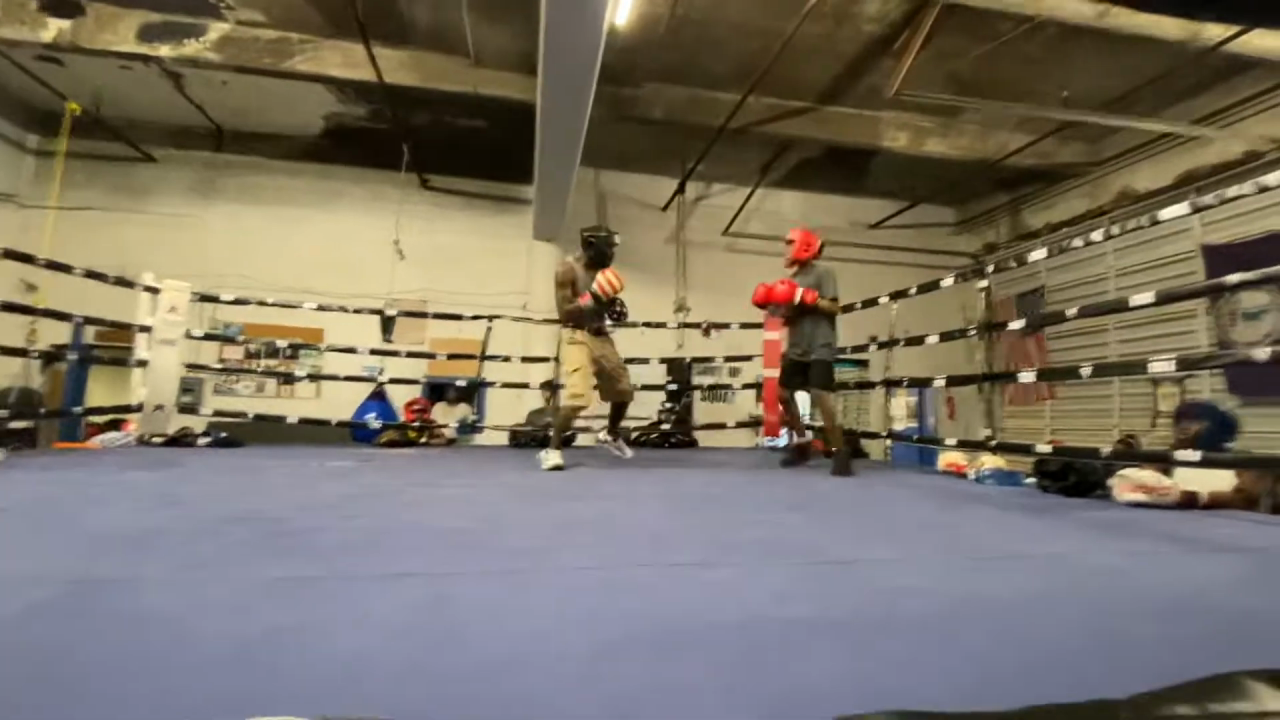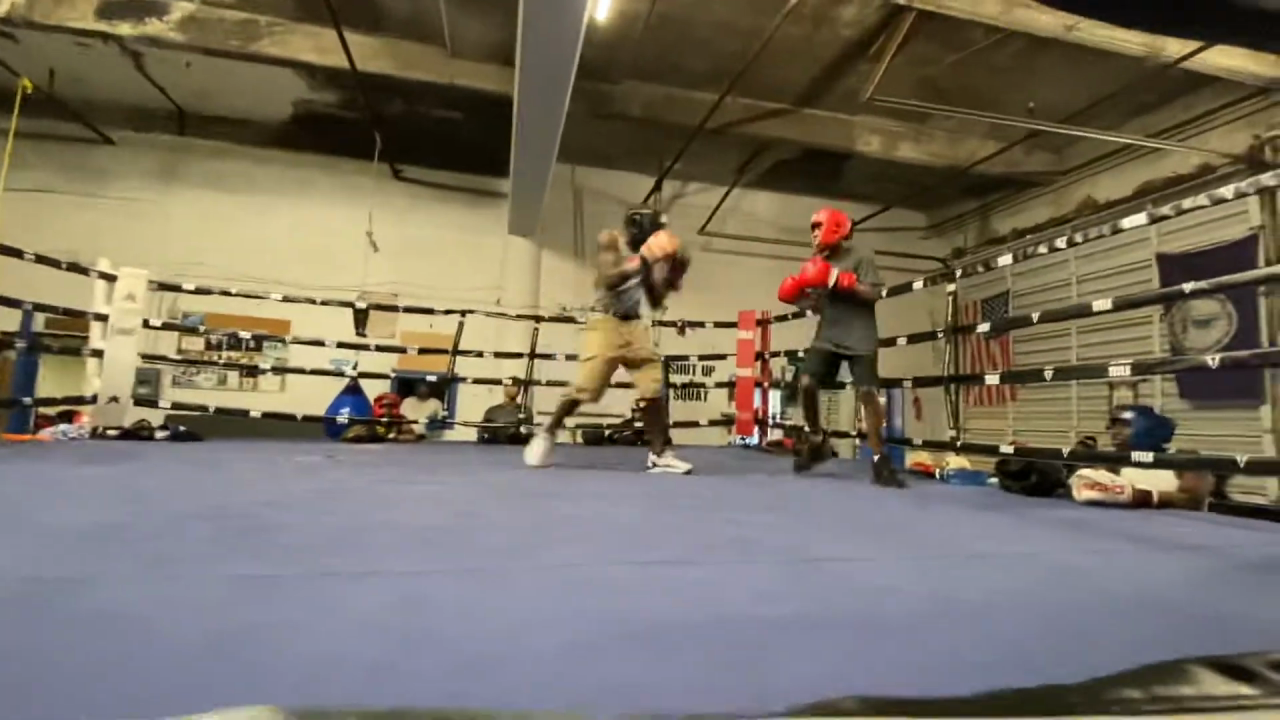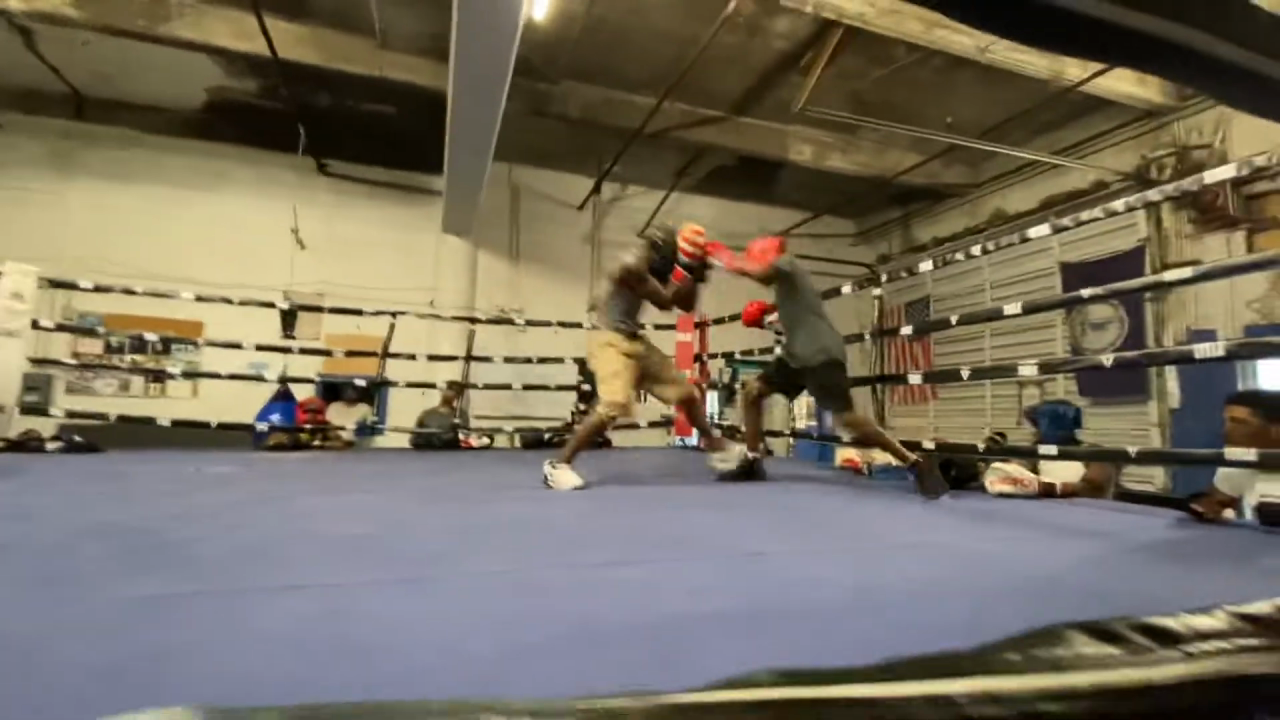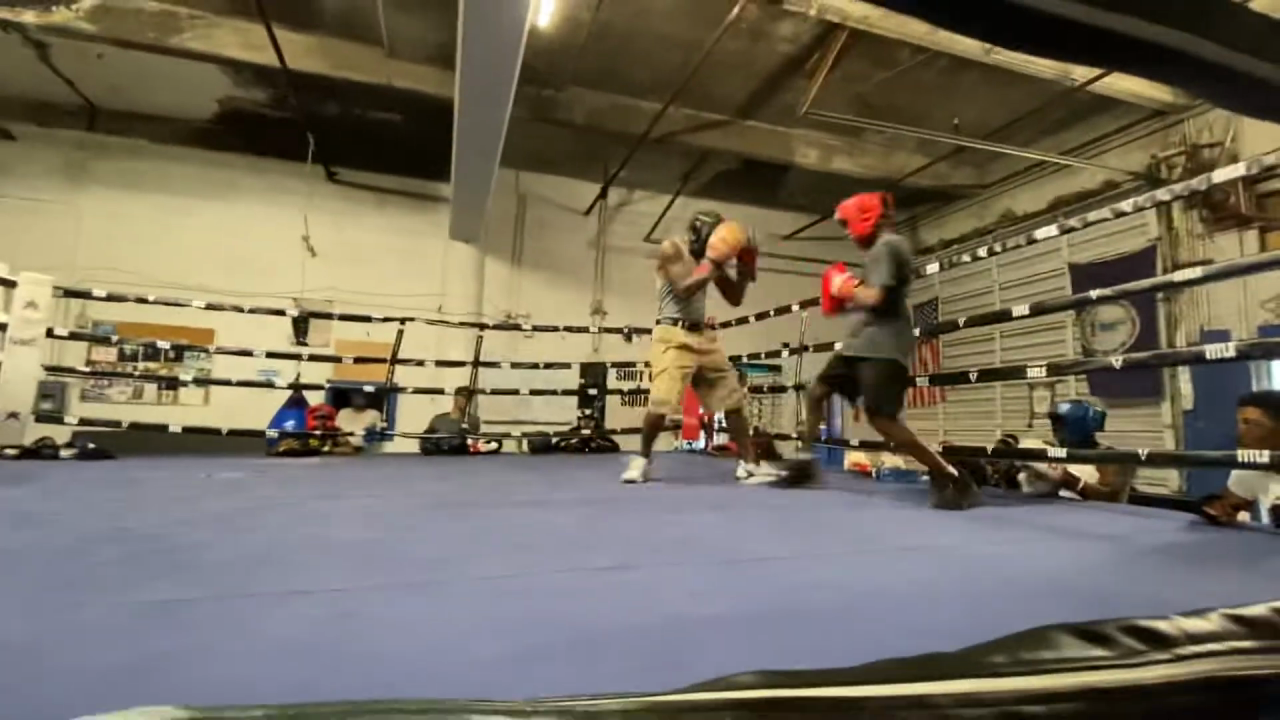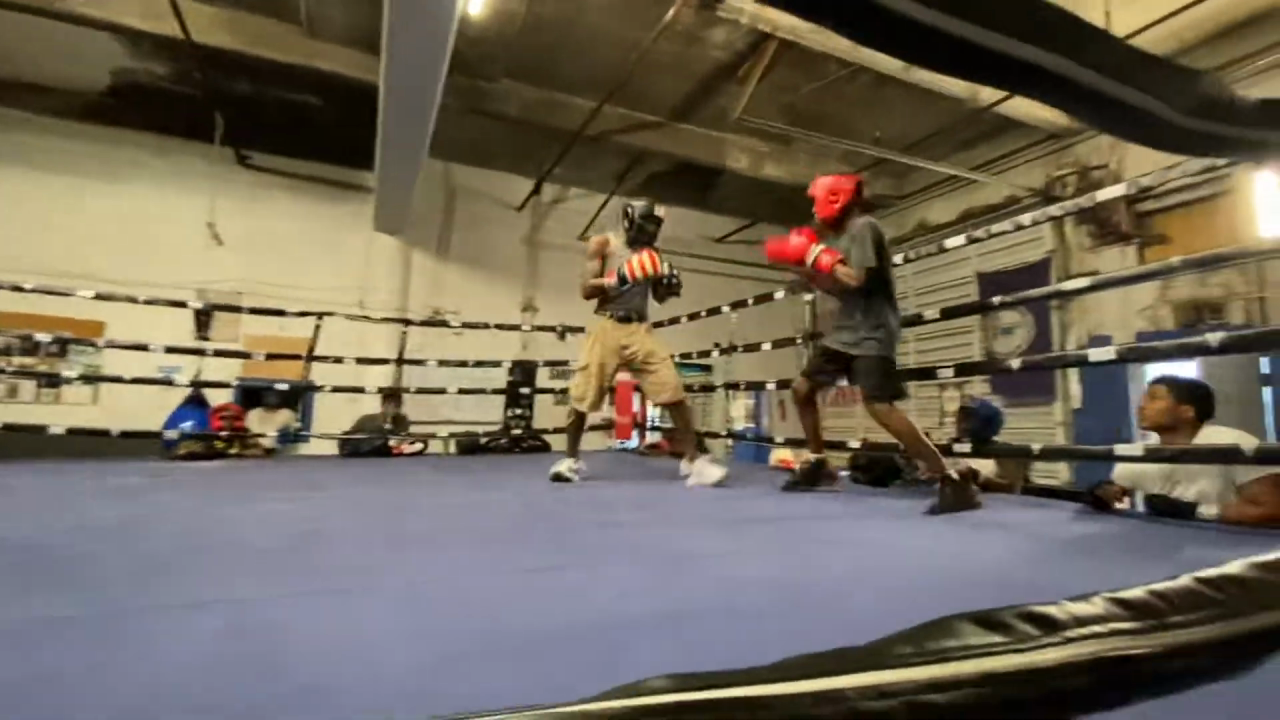
dt=0.5s
person 1, frame 1
left shoulder: (822, 273)
right shoulder: (792, 278)
left elbow: (832, 308)
left wrist: (803, 296)
right wrist: (773, 302)
left hip: (819, 345)
right hip: (796, 347)
left knee: (820, 395)
right knee: (784, 393)
left ankle: (839, 452)
right ankle: (799, 444)
person 1, frame 2
left shoulder: (861, 257)
right shoulder: (818, 264)
left elbow: (872, 295)
left wrist: (837, 279)
right wrist: (799, 296)
left hip: (859, 339)
right hip: (827, 338)
left knee: (867, 393)
right knee: (807, 385)
left ankle: (880, 461)
right ankle: (816, 440)
person 1, frame 3
left shoulder: (787, 266)
right shoulder: (785, 283)
left elbow: (755, 269)
left wrist: (722, 255)
right wrist: (768, 316)
left hip: (819, 354)
right hip: (797, 353)
left knee: (847, 419)
right knee: (752, 391)
left ankle: (916, 463)
right ankle: (752, 464)
person 1, frame 4
left shoulder: (889, 246)
right shoulder: (880, 251)
left elbow: (874, 298)
left wrist: (844, 286)
right wrist: (846, 302)
left hip: (884, 346)
right hip: (860, 344)
left knee: (881, 418)
right knee: (815, 393)
left ankle: (950, 478)
right ankle: (804, 464)
person 1, frame 5
left shoulder: (863, 227)
right shoulder: (839, 234)
left elbow: (855, 279)
right elbow: (829, 286)
left wrist: (815, 254)
right wrist: (800, 261)
left hip: (872, 334)
right hip: (843, 332)
left knee: (878, 406)
right knee: (802, 390)
left ankle: (952, 482)
right ankle: (818, 466)
person 2, frame 1
left shoulder: (602, 271)
right shoulder: (567, 270)
right elbow: (564, 313)
left wrist: (613, 304)
right wrist: (592, 298)
left hip: (602, 338)
right hip: (578, 338)
left knee: (623, 390)
right knee: (576, 397)
left ankle: (611, 435)
right ankle: (552, 450)
person 2, frame 2
left shoulder: (645, 253)
right shoulder: (609, 240)
left elbow: (655, 302)
right elbow: (609, 280)
left wrist: (673, 275)
right wrist: (643, 261)
left hip: (634, 325)
right hip: (606, 323)
left knee: (654, 388)
right knee: (584, 389)
left ankle: (659, 454)
right ankle: (546, 434)
person 2, frame 3
left shoulder: (655, 269)
right shoulder: (632, 266)
left elbow: (687, 306)
right elbow: (665, 303)
left wrist: (695, 271)
right wrist: (685, 267)
left hip: (634, 342)
right hip: (611, 343)
left knee: (685, 393)
right knee: (612, 407)
left ankle: (720, 452)
right ankle: (559, 465)
person 2, frame 4
left shoulder: (710, 257)
right shoulder: (671, 248)
left elbow: (734, 299)
right elbow: (684, 289)
left wrist: (745, 267)
right wrist: (712, 261)
left hip: (702, 335)
right hip: (673, 335)
left knee: (733, 398)
right knee: (664, 402)
left ankle: (750, 465)
right ankle: (642, 459)
person 2, frame 5
left shoulder: (653, 254)
right shoulder: (602, 244)
left elbow: (659, 296)
right elbow: (586, 290)
left wrist: (670, 283)
right wrist: (618, 278)
left hip: (640, 327)
right hip: (609, 326)
left knee: (673, 390)
right knee: (583, 396)
left ankle: (694, 461)
right ankle: (571, 459)
